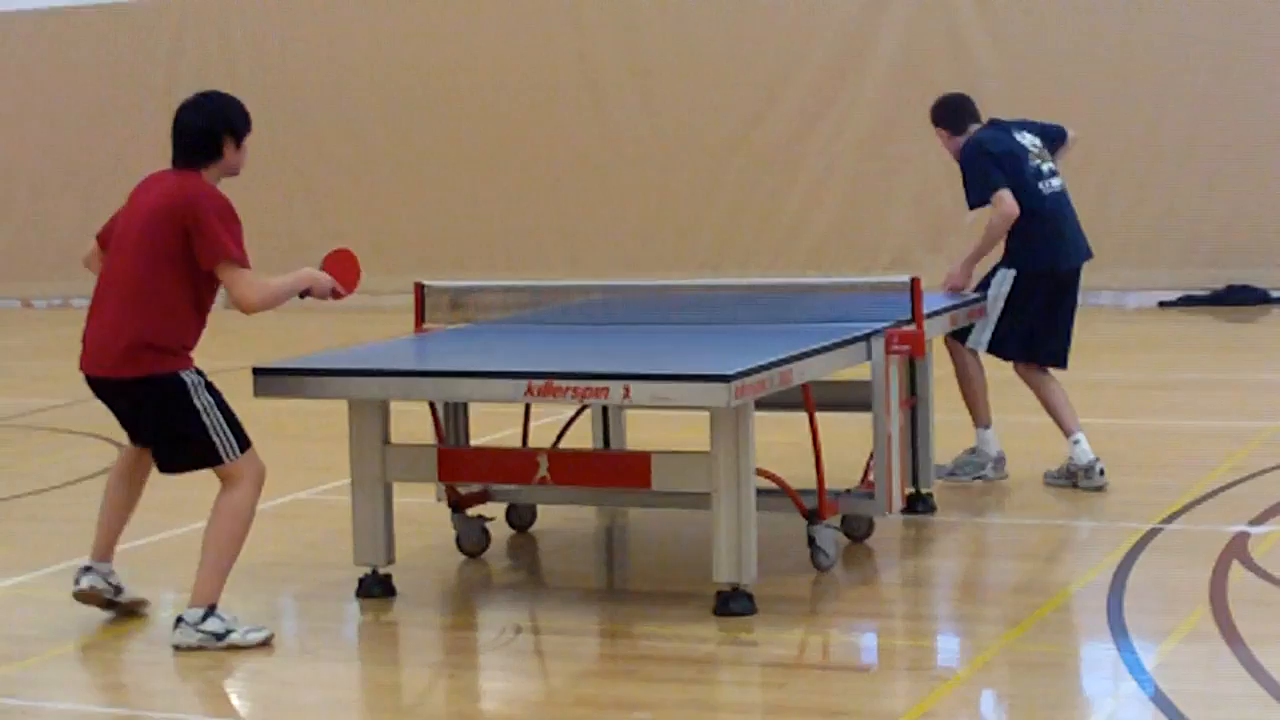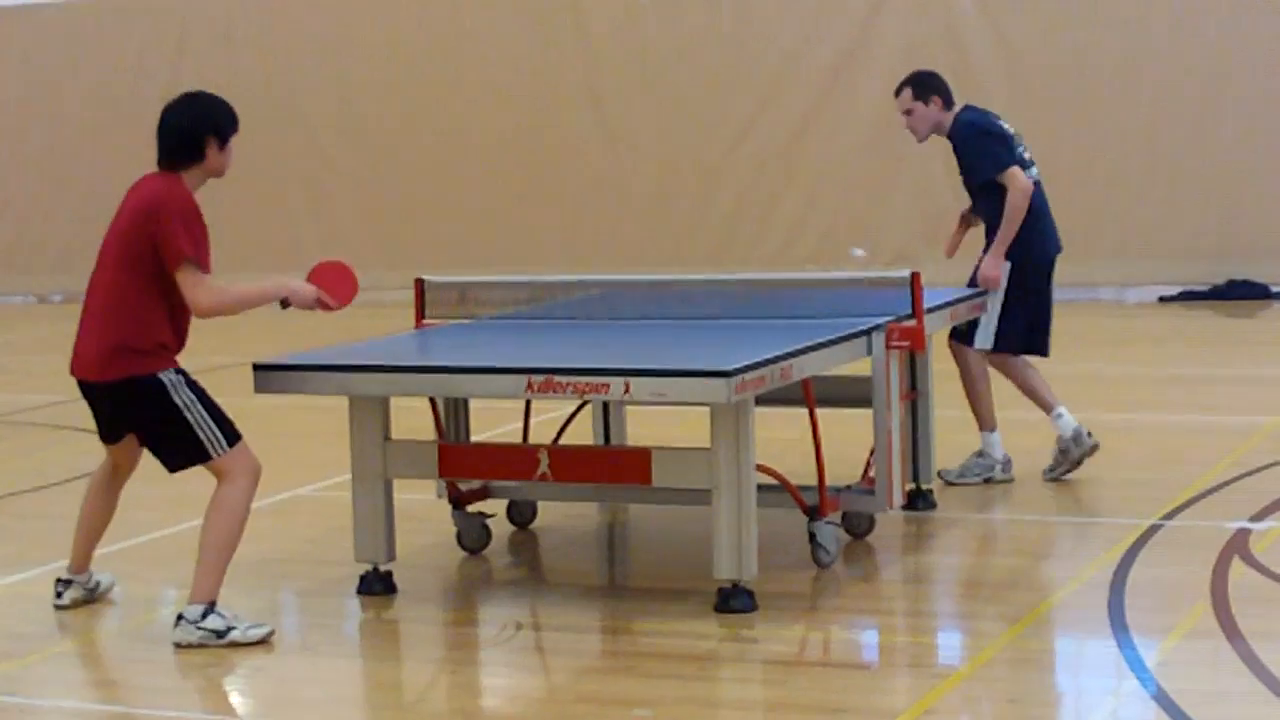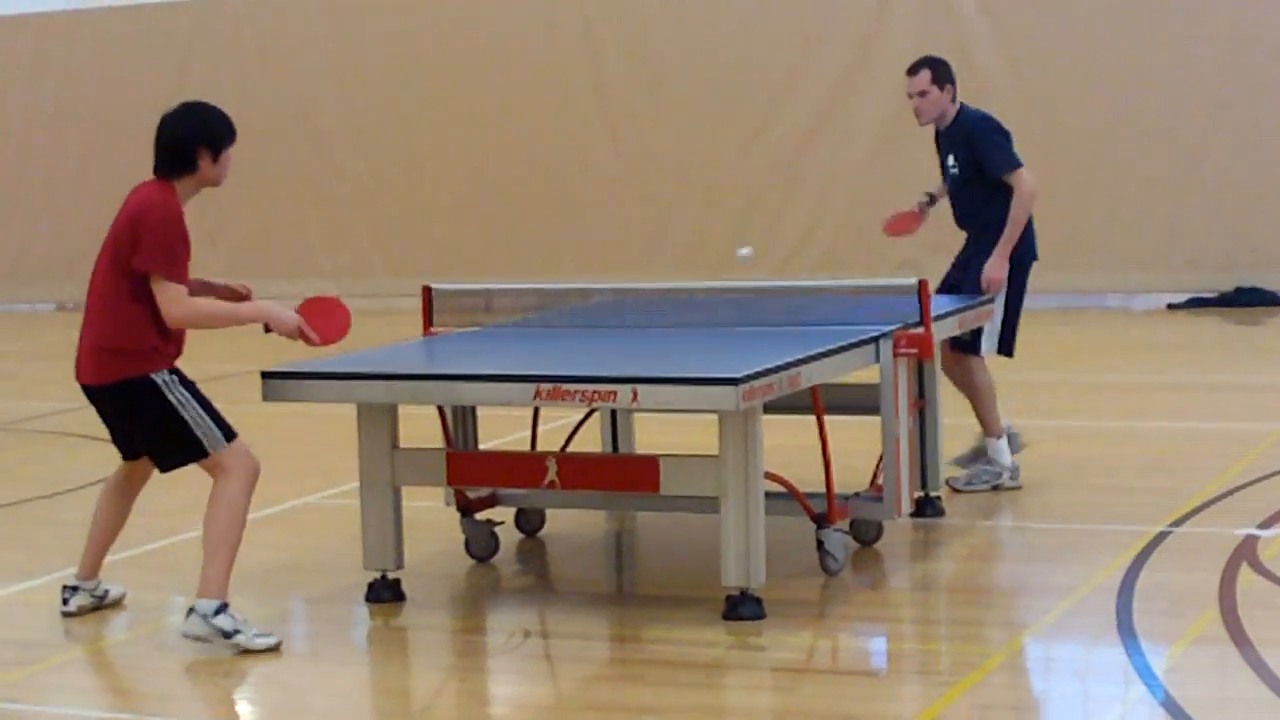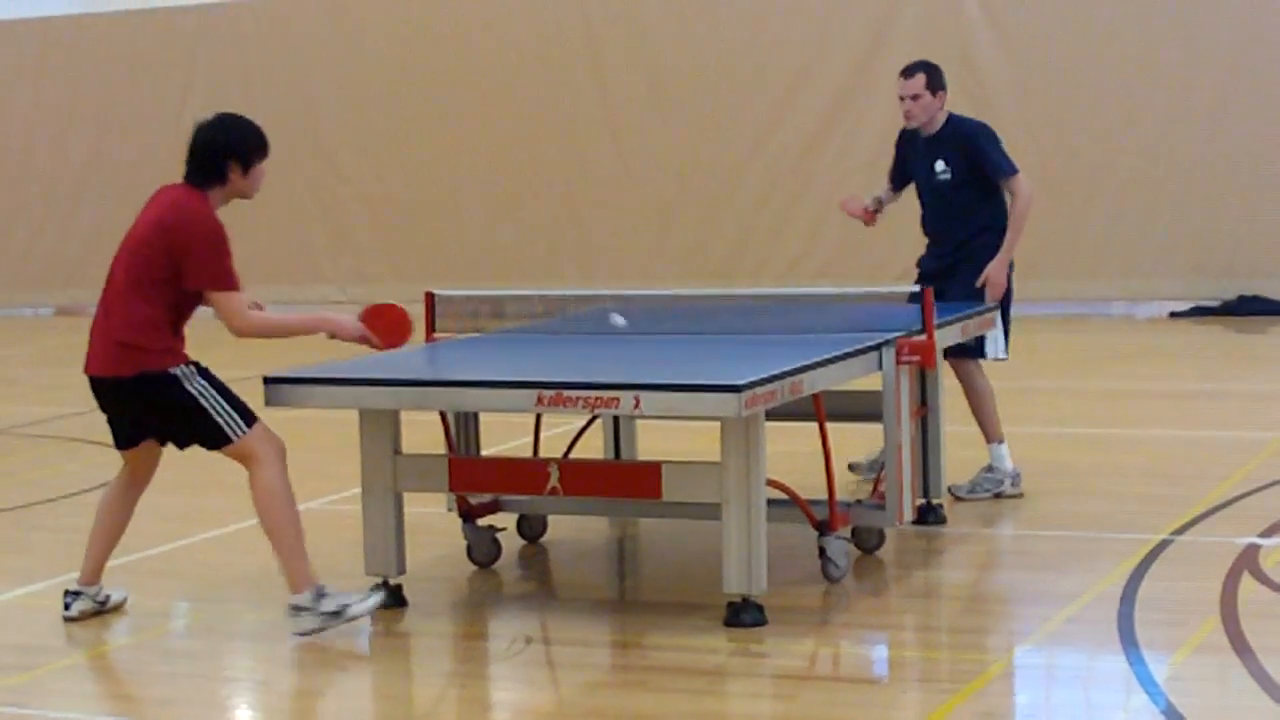
dt=0.2s
person 1, frame 1
left shoulder: (150, 188)
right shoulder: (207, 203)
left elbow: (95, 257)
right elbow: (249, 296)
right wrist: (306, 279)
left hip: (102, 358)
right hip: (155, 365)
left knee: (145, 447)
right knee: (245, 474)
left ankle: (96, 570)
right ankle: (200, 616)
person 1, frame 2
left shoulder: (148, 190)
right shoulder: (176, 204)
right elbow: (203, 301)
left wrist: (206, 285)
right wrist: (283, 288)
left hip: (98, 359)
right hip: (140, 365)
left knee: (122, 455)
right knee: (240, 469)
left ankle: (75, 578)
right ankle: (199, 614)
person 1, frame 3
left shoulder: (147, 197)
right shoulder: (161, 212)
right elbow: (176, 313)
left wrist: (215, 290)
right wrist: (265, 312)
left hip: (104, 364)
right hip: (134, 368)
left knee: (137, 464)
right knee: (240, 465)
left ankle: (84, 585)
right ankle: (207, 608)
person 1, frame 4
left shoulder: (169, 198)
right shoulder: (201, 224)
right elbow: (245, 324)
left wrist: (216, 303)
right wrist: (327, 324)
left hip: (106, 362)
right hip: (148, 364)
left knee: (139, 466)
right knee: (264, 452)
left ankle: (86, 592)
right ankle: (308, 598)
person 2, frame 1
left shoulder: (974, 151)
right shoulder: (1016, 130)
left elbow: (1008, 212)
right elbow: (1067, 137)
left wrist: (966, 265)
left hip: (1031, 259)
right hip: (1066, 255)
left knee: (963, 341)
right knee: (1029, 362)
left ankle: (986, 451)
right ankle: (1083, 459)
person 2, frame 2
left shoulder: (971, 131)
right shoulder: (974, 122)
left elbow: (1022, 185)
right elbow: (1012, 176)
left wrist: (996, 254)
right wrist: (975, 208)
left hip: (1017, 249)
right hip: (1029, 247)
left knee: (964, 342)
right knee: (1003, 352)
left ankle: (994, 454)
right ankle: (1069, 429)
person 2, frame 3
left shoulder: (978, 128)
right shoulder: (943, 133)
left elbow: (1025, 187)
left wrist: (1001, 256)
right wrist: (932, 198)
left hip: (1000, 256)
right hip: (976, 250)
left knee: (966, 351)
right knee: (937, 341)
left ankle: (1002, 462)
right ankle: (1000, 431)
person 2, frame 4
left shoulder: (972, 135)
right shoulder: (908, 140)
left elbow: (1021, 191)
right elbow: (898, 184)
left wrist: (1002, 260)
right wrist: (879, 201)
left hip: (980, 262)
right hip: (938, 261)
left knee: (965, 358)
left ankle: (1002, 470)
